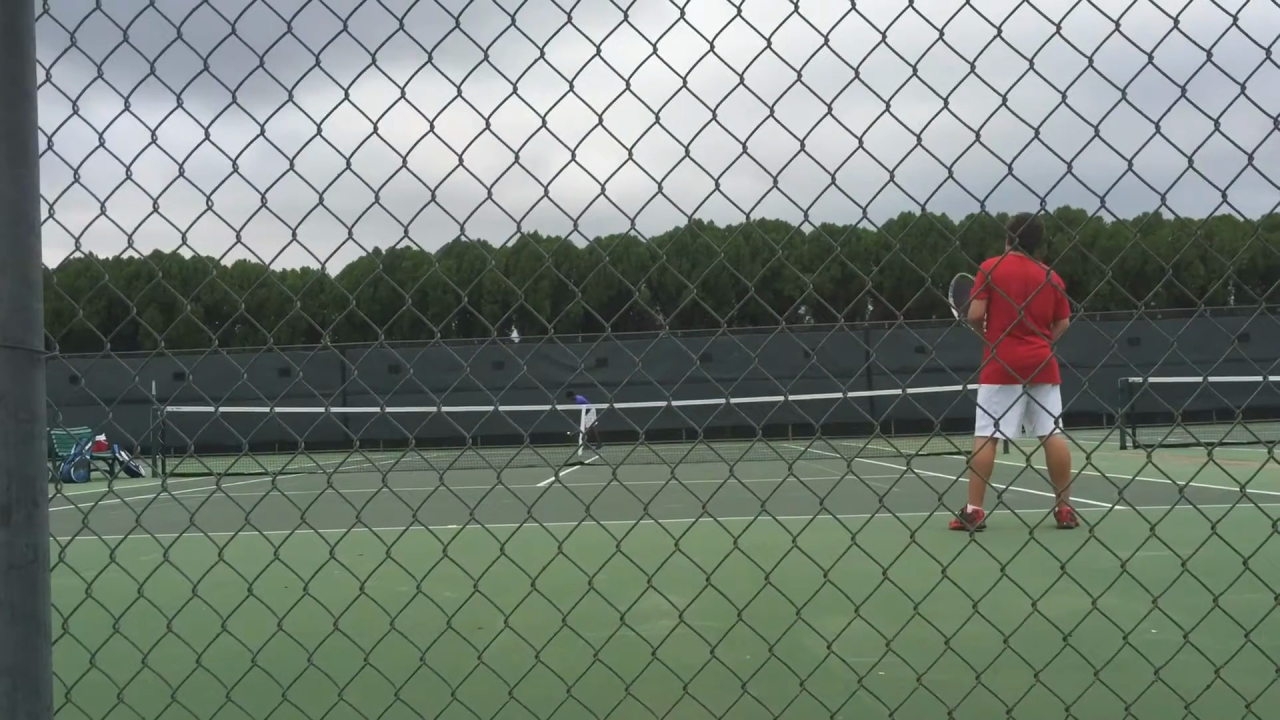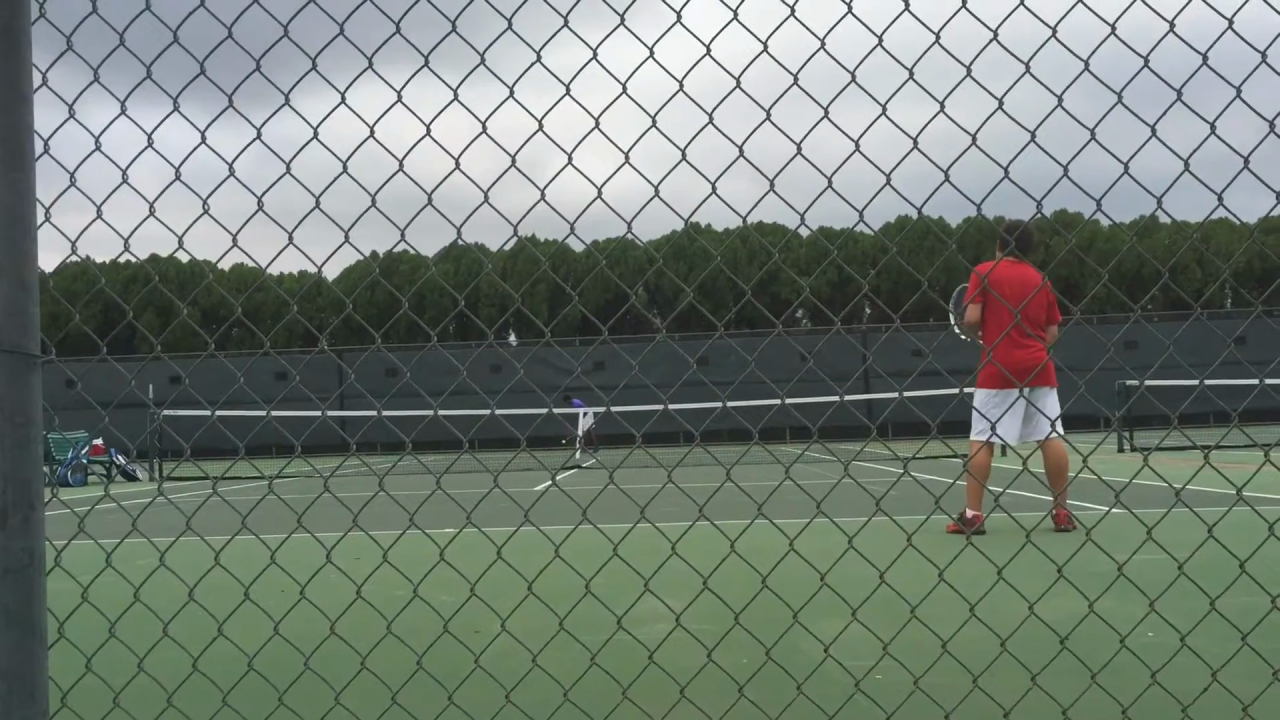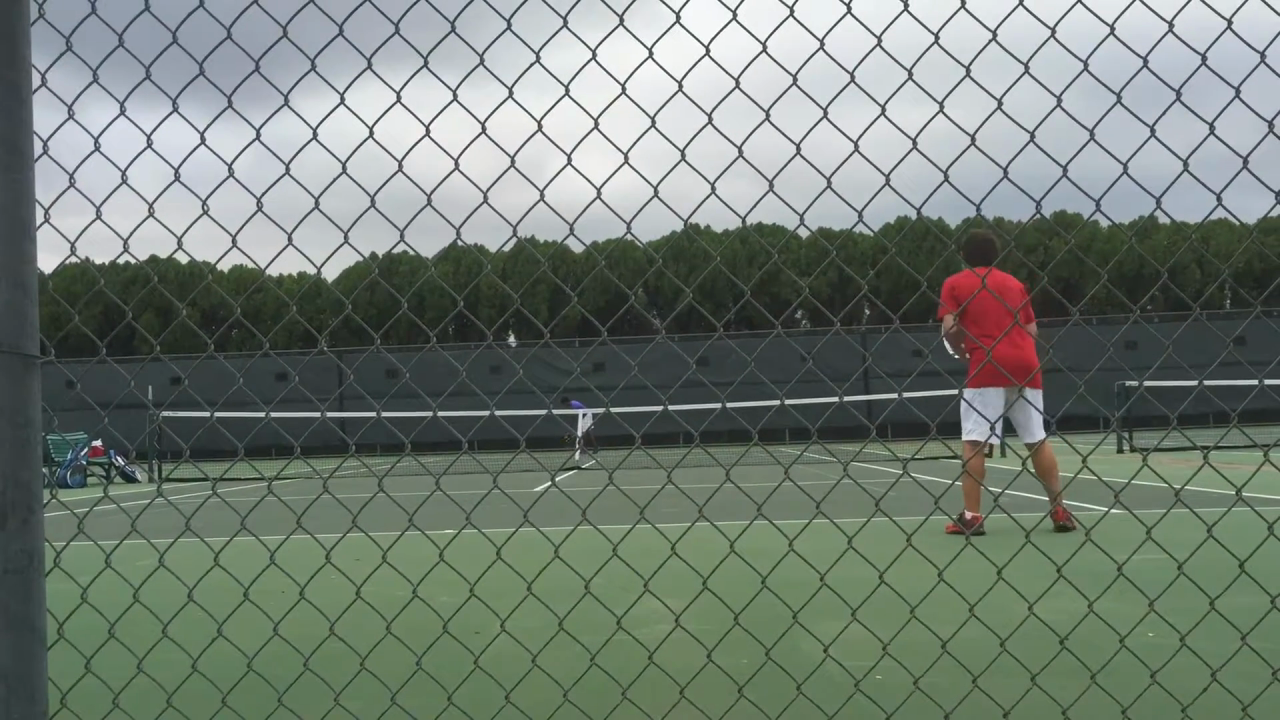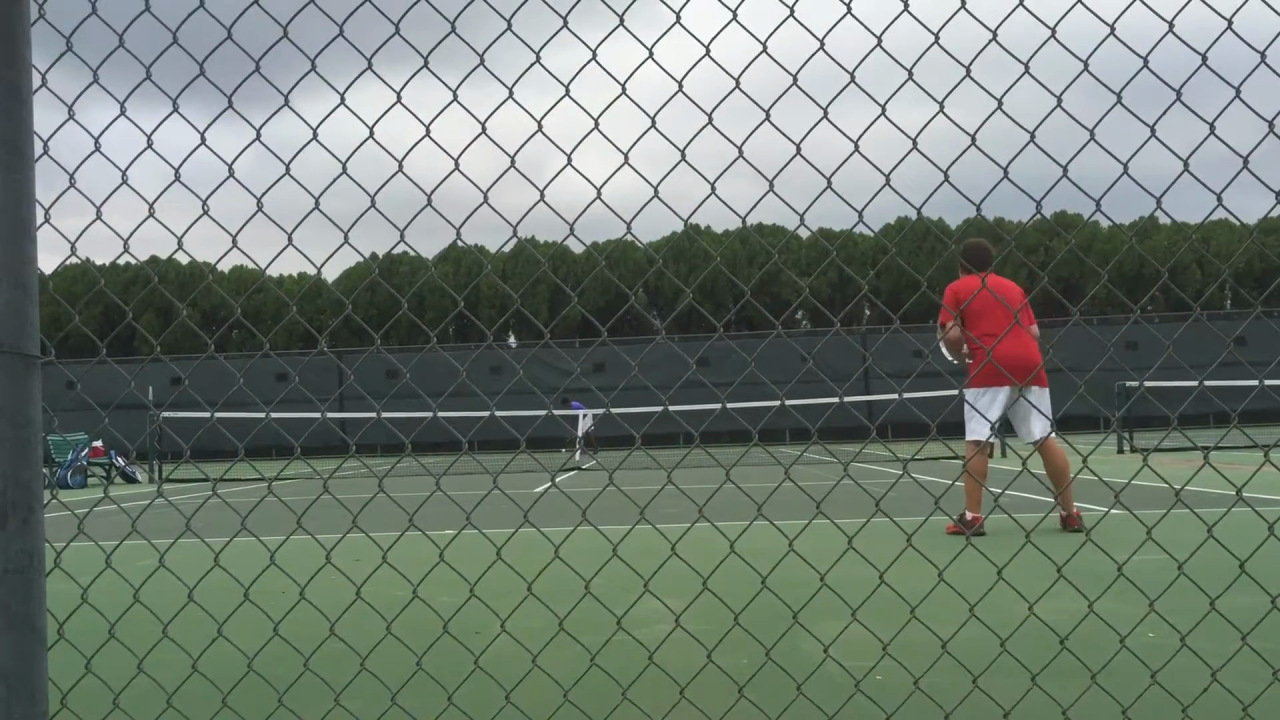
dt=0.3s
person 1, frame 1
left shoulder: (990, 268)
right shoulder: (1051, 276)
left elbow: (974, 315)
right elbow: (1063, 325)
left wrist: (984, 328)
left hip: (1002, 365)
right hip: (1042, 364)
left knee: (986, 436)
right knee: (1053, 434)
left ankle: (974, 510)
right ankle: (1064, 509)
person 1, frame 2
left shoulder: (984, 272)
right shoulder: (1041, 281)
left elbow: (971, 319)
right elbow: (1053, 331)
left wrist: (980, 335)
left hip: (998, 370)
right hip: (1039, 368)
left knee: (982, 440)
right knee: (1052, 437)
left ankle: (972, 515)
right ankle: (1061, 512)
person 1, frame 3
left shoulder: (954, 283)
right shoulder: (1014, 283)
left elbow: (950, 327)
right elbow: (1032, 329)
left wrist: (961, 349)
left hip: (987, 368)
right hip: (1026, 365)
left knee: (974, 440)
right knee: (1037, 440)
left ankle: (972, 516)
right ankle: (1060, 510)
person 1, frame 4
left shoulder: (956, 289)
right shoulder: (1013, 287)
left elbow: (953, 334)
right elbow: (1034, 332)
left wrist: (959, 353)
left hip: (990, 369)
right hip: (1030, 364)
left knee: (977, 441)
right knee: (1045, 439)
left ankle: (972, 516)
right ankle: (1070, 512)
